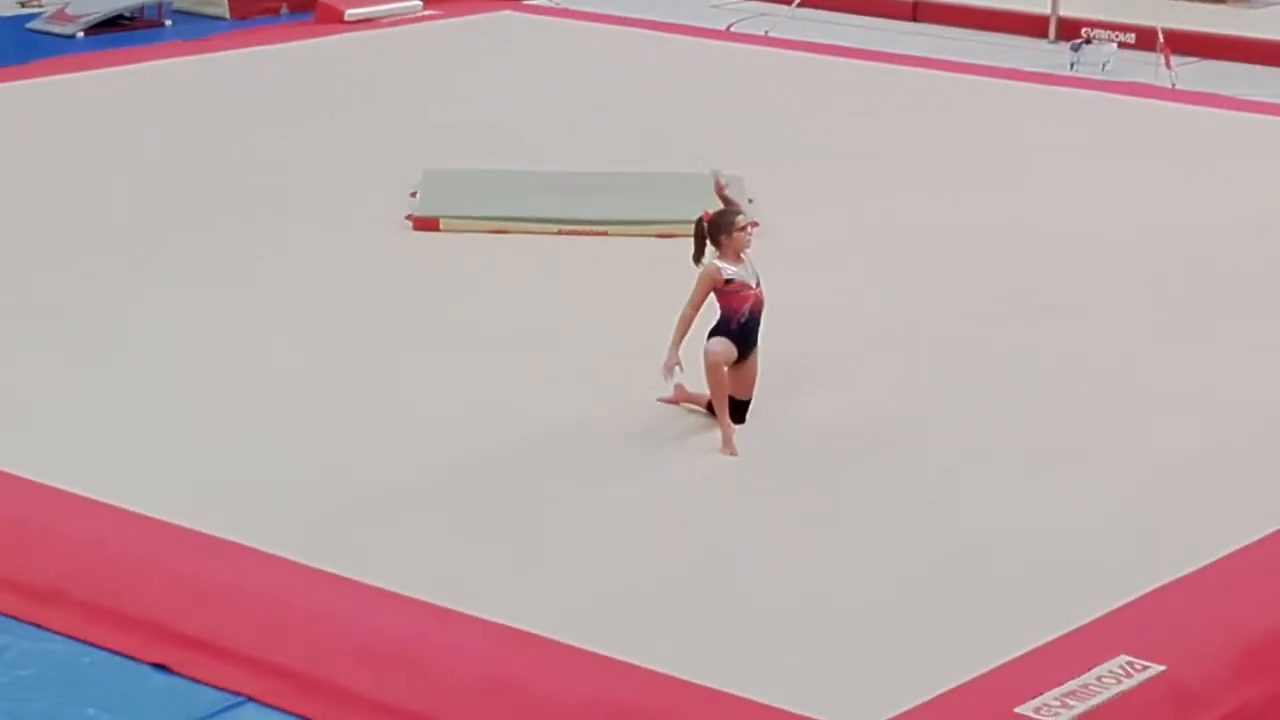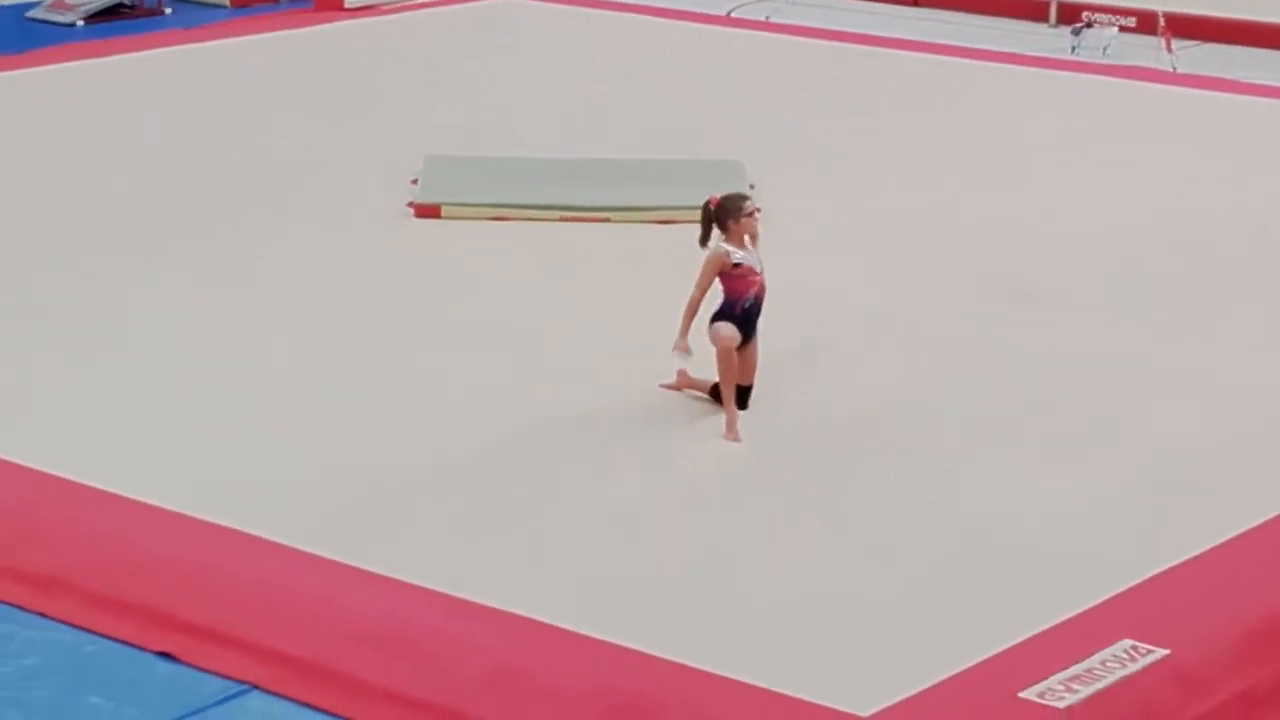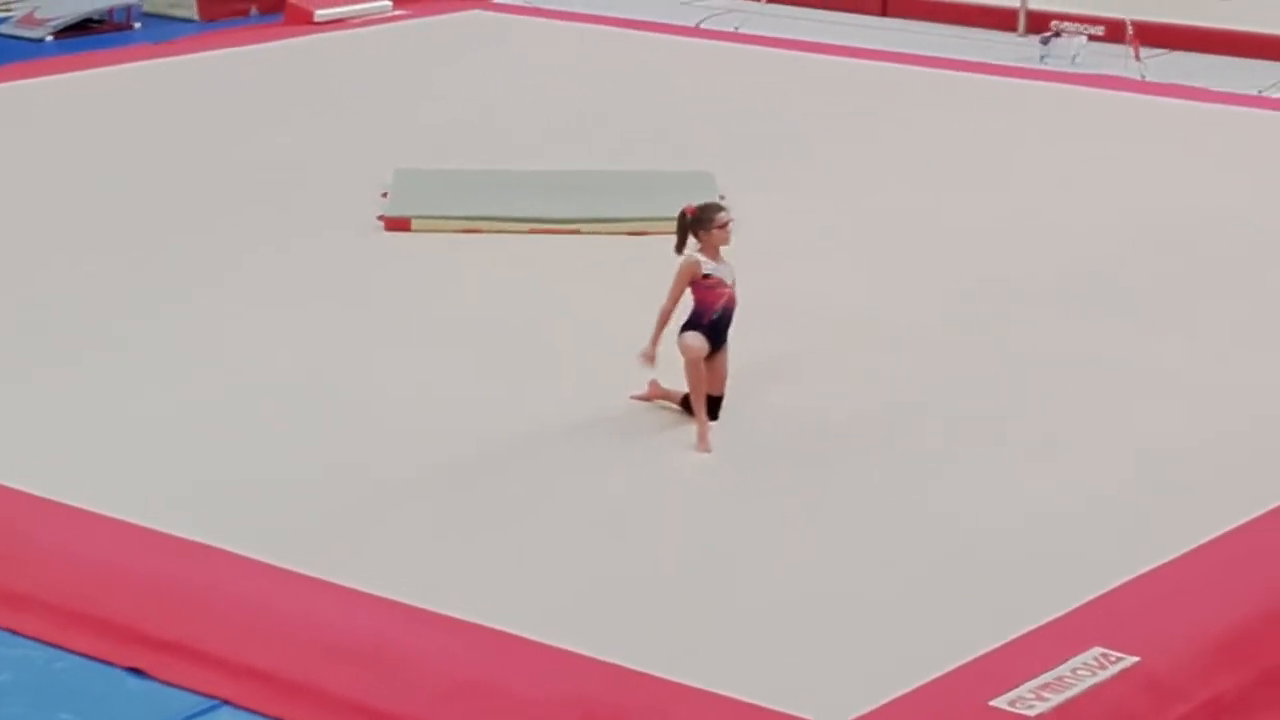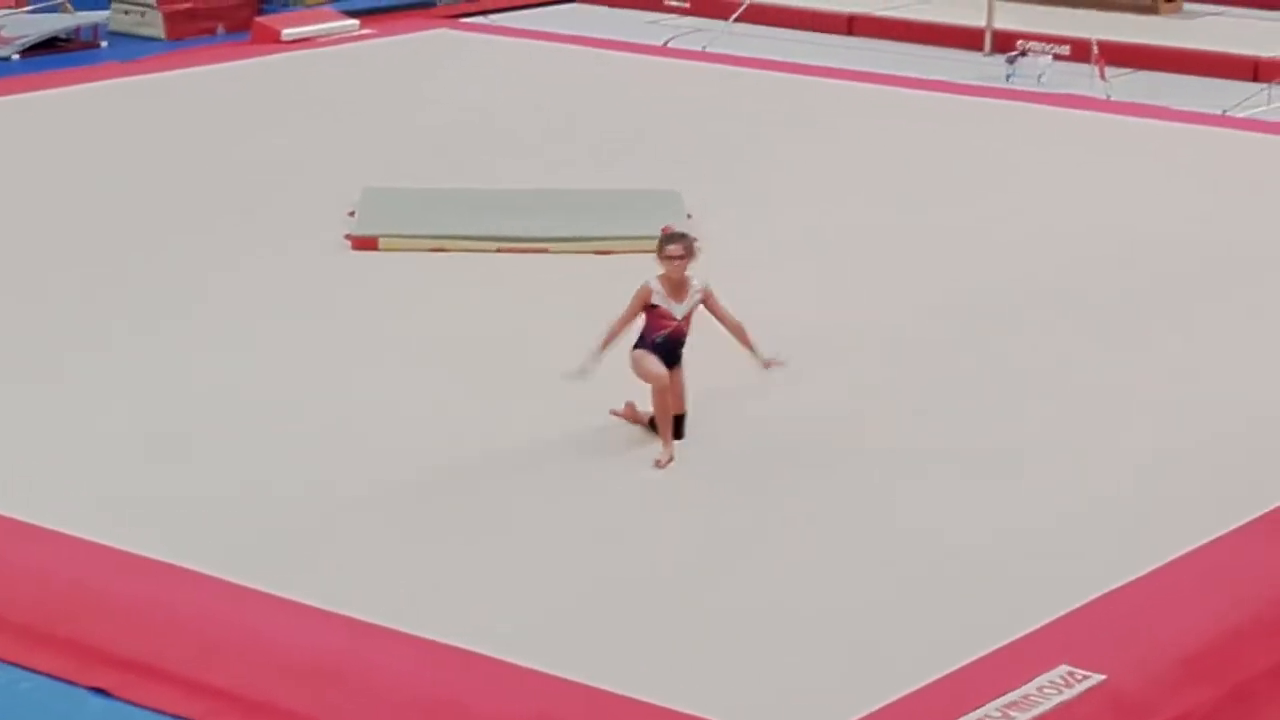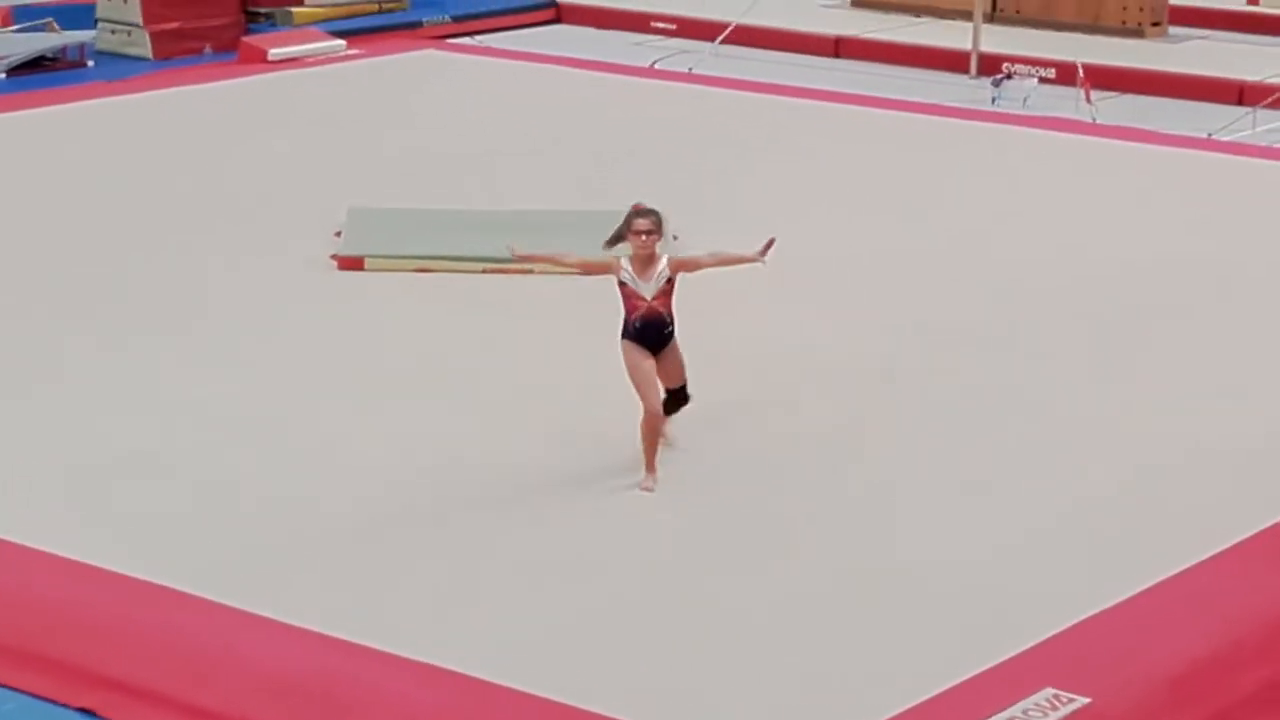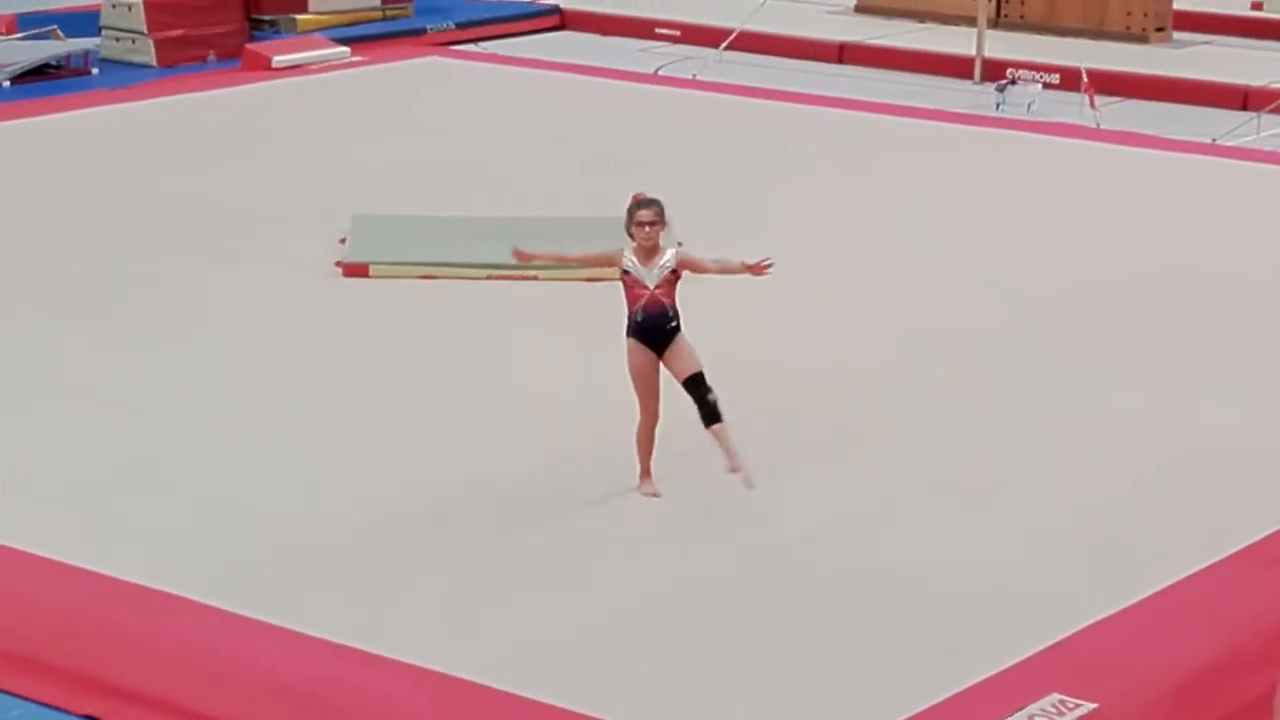
dt=0.4s
person 1, frame 1
left shoulder: (743, 257)
right shoulder: (714, 270)
left elbow: (736, 214)
right elbow: (691, 309)
left wrist: (722, 194)
right wrist: (674, 349)
left hip: (749, 339)
right hip: (726, 335)
left knee: (739, 413)
right knee: (713, 356)
left ankle: (685, 395)
right ankle: (725, 427)
person 1, frame 2
left shoulder: (748, 246)
right shoulder: (721, 253)
right elbow: (697, 294)
right wrist: (682, 335)
left hip: (749, 325)
right hip: (727, 320)
left knee: (741, 398)
right knee: (726, 341)
left ankle: (687, 380)
right ankle: (730, 414)
person 1, frame 3
left shoulder: (722, 261)
right shoulder: (693, 262)
right elbow: (669, 304)
right wrist: (652, 344)
left hip: (720, 336)
right hip: (696, 330)
left knee: (712, 409)
right knee: (694, 351)
left ankle: (659, 391)
right ankle: (701, 424)
person 1, frame 4
left shoulder: (699, 289)
right shoulder: (649, 289)
left elbow: (730, 322)
right elbow: (621, 323)
left wrist: (757, 355)
right wrist: (595, 356)
left hip: (673, 356)
right hip: (645, 352)
left knee: (677, 429)
right knee: (660, 379)
left ankle: (635, 414)
right ankle: (666, 447)
person 1, frame 5
left shoulder: (671, 263)
right shoulder: (618, 266)
left elbow: (711, 259)
right elbow: (571, 261)
left wrist: (753, 257)
right wrist: (530, 256)
left hip: (665, 337)
right hip: (635, 342)
left knee: (680, 396)
right knee: (653, 409)
left ankle: (658, 425)
right ankle: (650, 470)
person 1, frame 6
left shoulder: (676, 257)
right shoulder: (621, 257)
left elbow: (713, 266)
right elbow: (575, 258)
left wrist: (745, 267)
right wrist: (535, 257)
left hip: (671, 334)
right hip: (639, 338)
left knee: (701, 389)
right knee: (649, 412)
left ankle: (733, 456)
right ankle: (645, 476)
